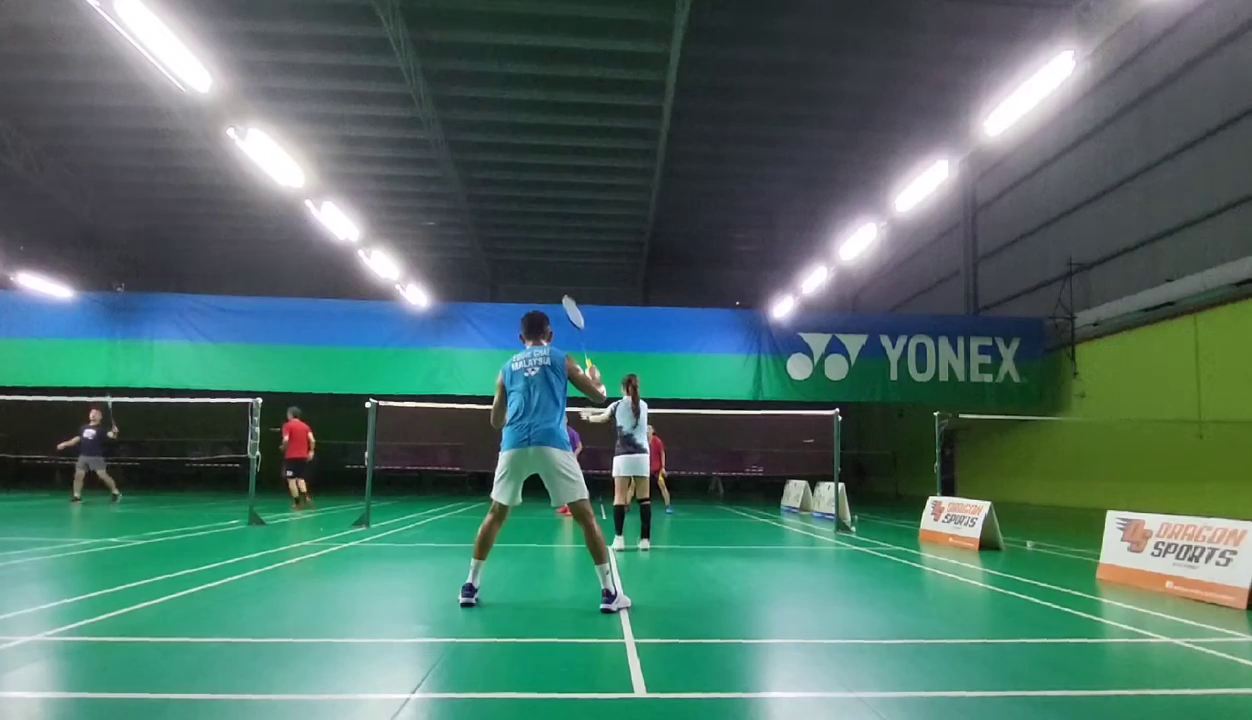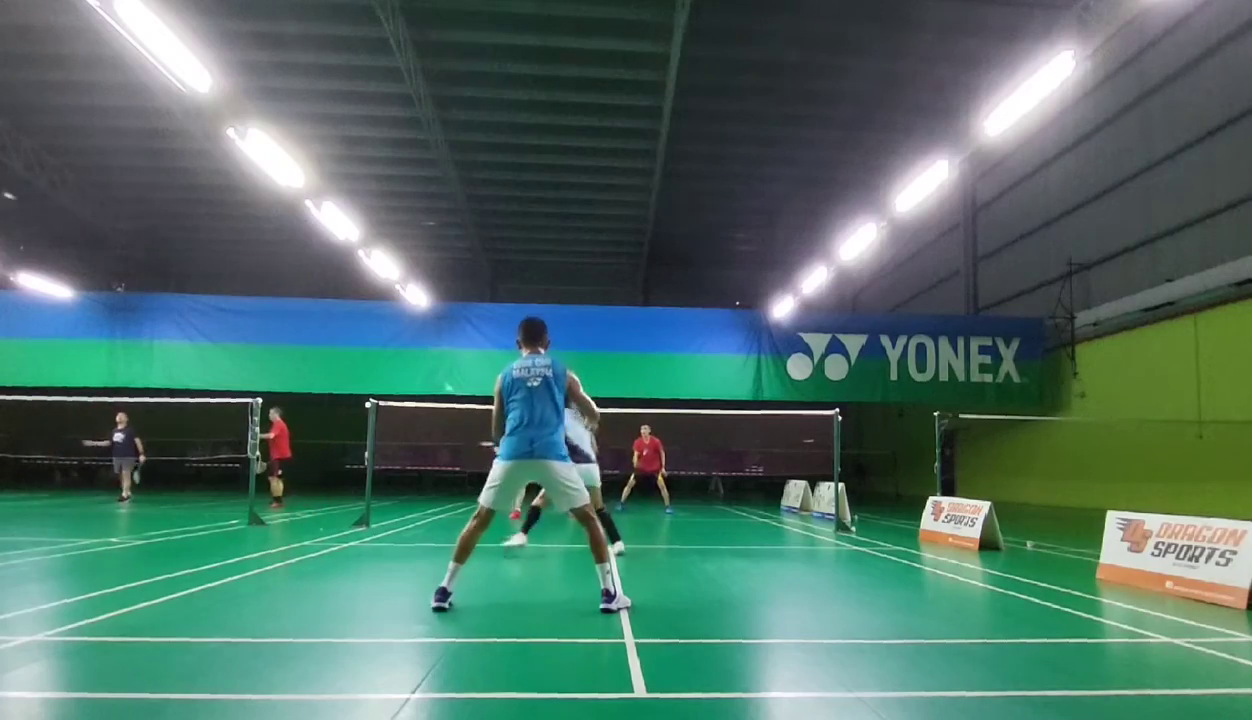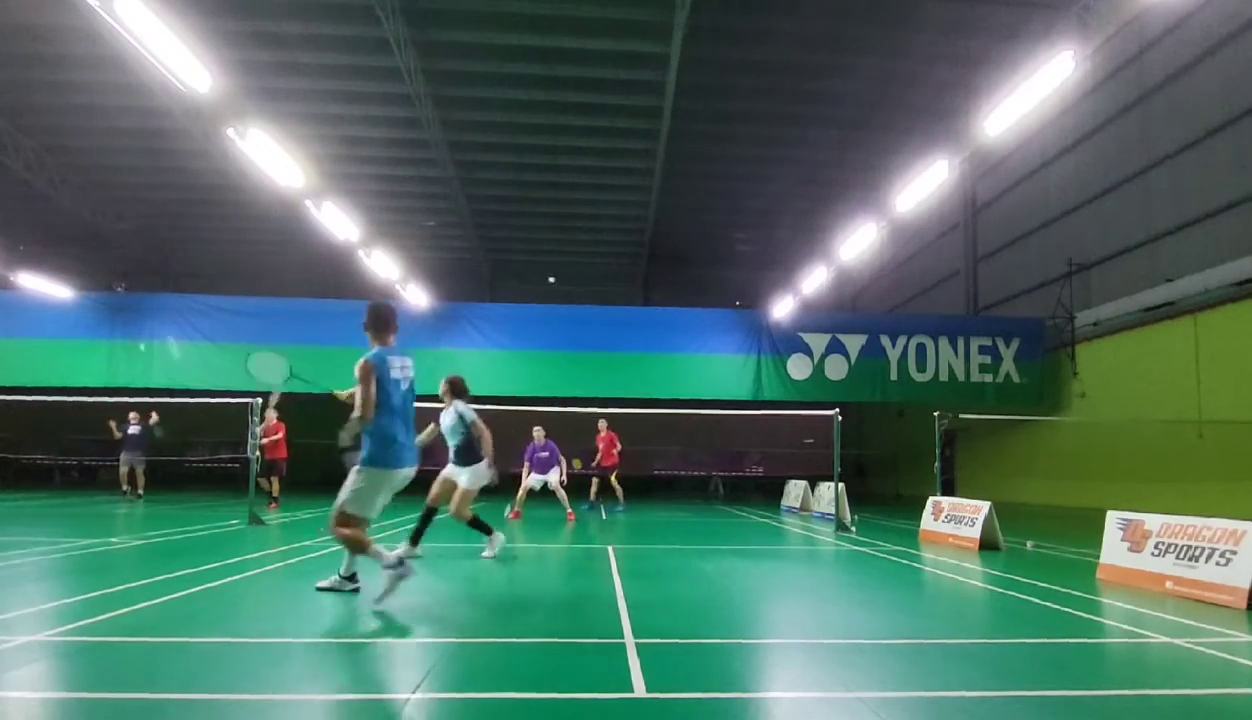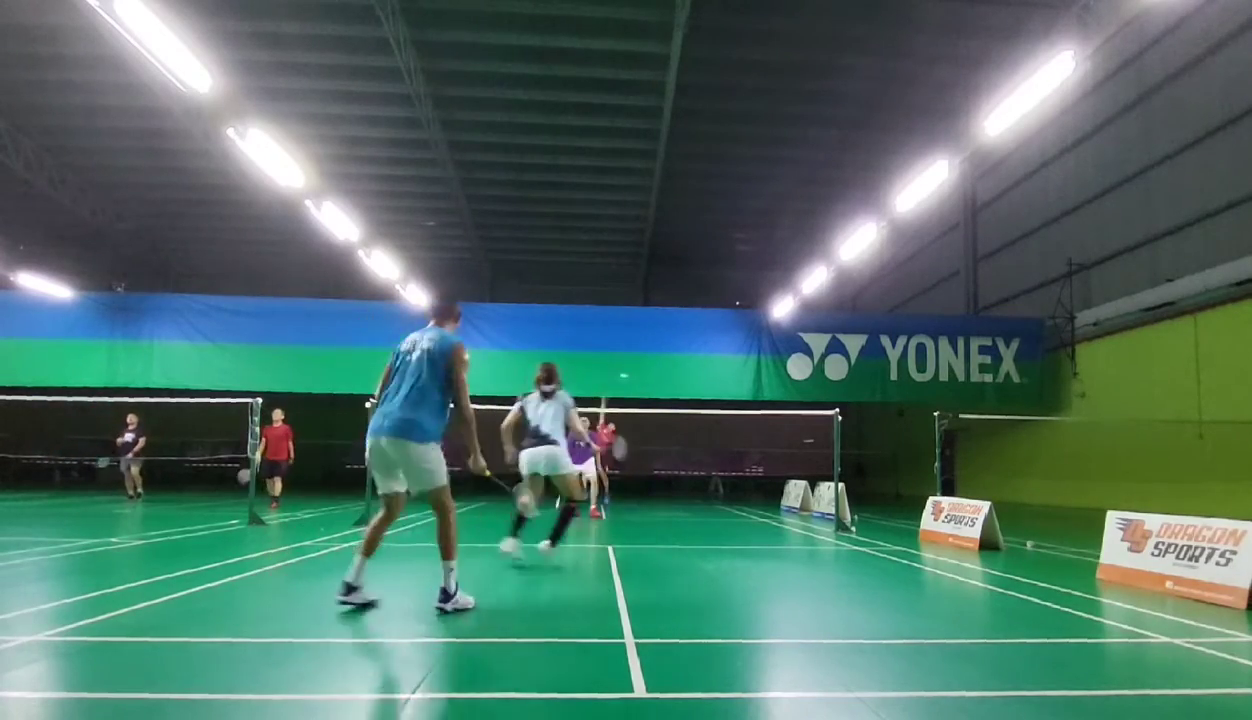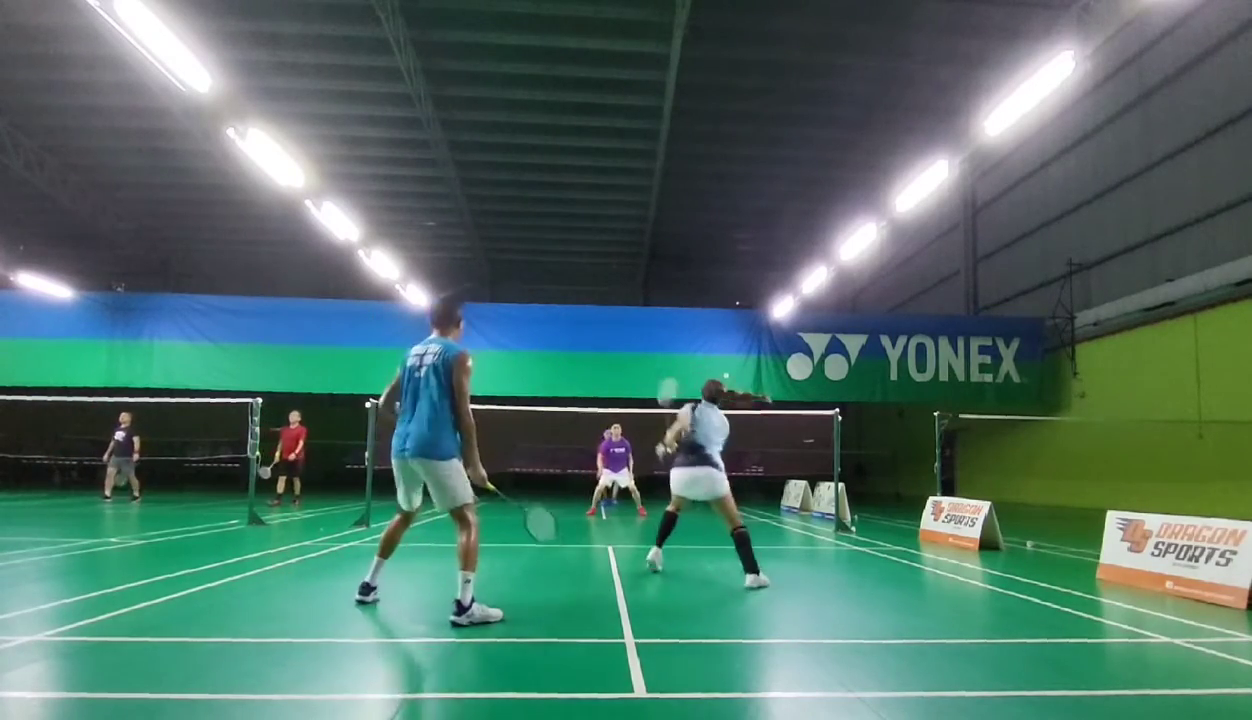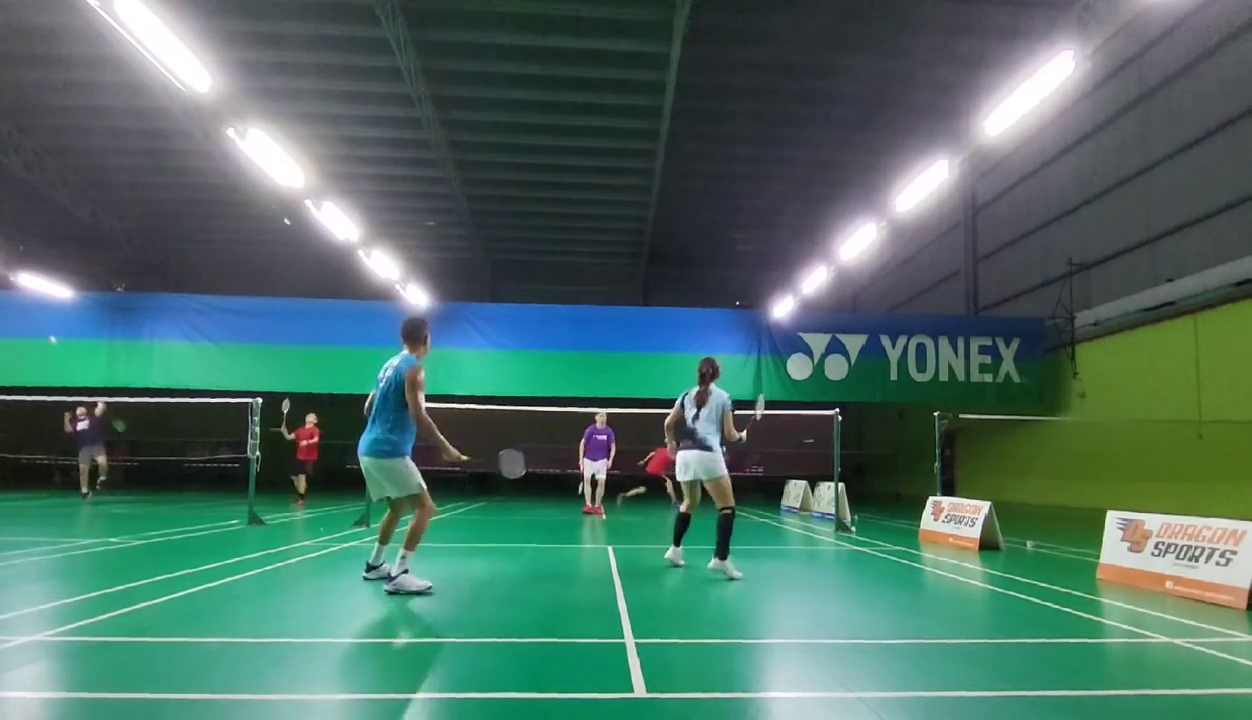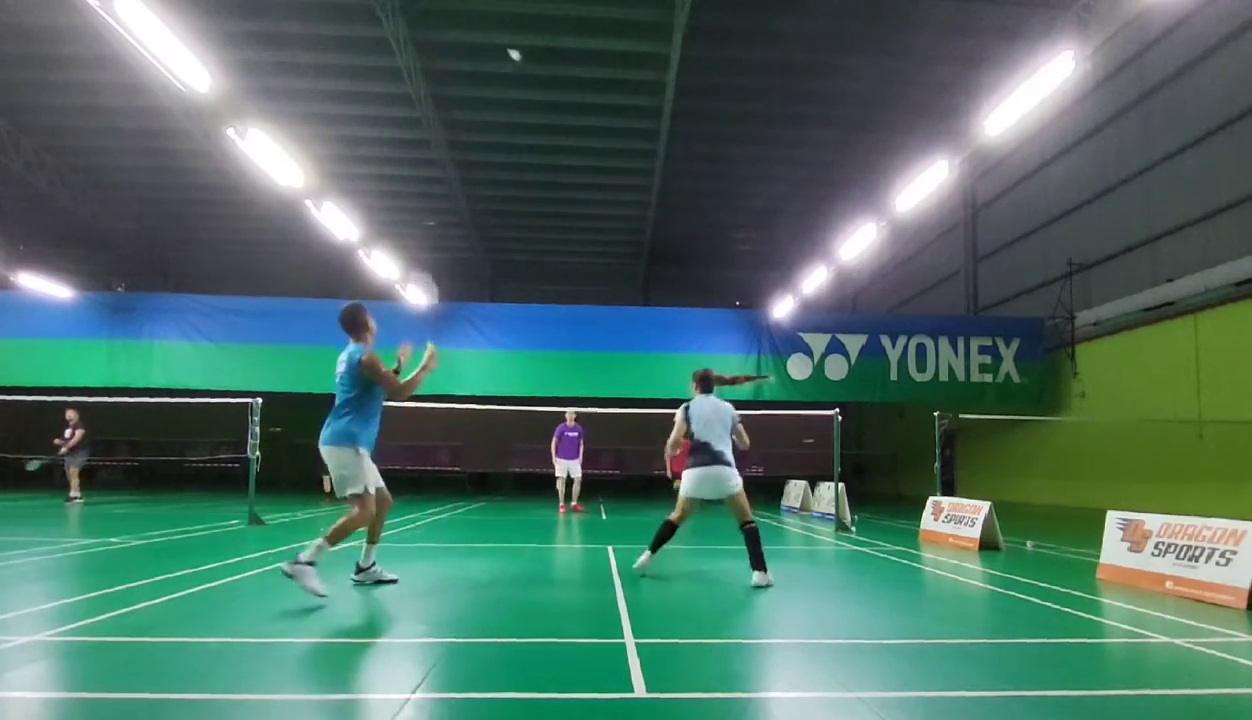
dt=0.7s
person 1, frame 1
left shoulder: (507, 368)
right shoulder: (561, 360)
left elbow: (496, 420)
right elbow: (599, 396)
right wrist: (595, 376)
left hip: (513, 446)
right hip: (552, 444)
left knee: (496, 515)
right knee: (585, 516)
left ankle: (470, 586)
right ankle: (609, 592)
person 1, frame 2
left shoulder: (505, 377)
right shoulder: (563, 373)
left elbow: (497, 431)
right elbow: (593, 416)
right wrist: (589, 424)
left hip: (511, 456)
right hip: (552, 456)
left knee: (479, 521)
right knee: (589, 520)
left ankle: (444, 591)
right ankle: (609, 592)
person 1, frame 3
left shoulder: (369, 363)
right shoulder: (407, 362)
left elbow: (364, 415)
left wrist: (347, 433)
right wrist: (355, 394)
left hip: (381, 460)
right hip: (406, 459)
left knee: (339, 525)
right knee: (355, 516)
left ankle: (391, 564)
right ankle: (347, 575)
person 1, frame 4
left shoulder: (406, 342)
right shoulder: (454, 348)
left elbow: (379, 395)
right elbow: (461, 403)
right wrist: (475, 453)
left hip: (380, 434)
right hip: (415, 439)
left knee: (389, 511)
right knee: (445, 512)
left ankle: (352, 585)
right ankle: (449, 592)
person 1, frame 5
left shoulder: (412, 354)
right shoulder: (459, 356)
left elbow: (385, 402)
right elbow: (463, 412)
right wrist: (474, 462)
left hip: (402, 447)
right hip: (438, 451)
left knee: (405, 516)
right knee: (468, 523)
left ankle: (369, 584)
right ankle: (465, 604)
person 1, frame 6
left shoulder: (389, 365)
right shoulder: (413, 369)
left elbow: (368, 408)
right elbow: (418, 414)
right wrist: (446, 448)
left hip: (369, 449)
right hip: (389, 451)
left knee: (398, 507)
right knee: (425, 508)
left ankle: (375, 564)
right ankle: (400, 572)
person 1, frame 7
left shoulder: (351, 356)
right shoulder: (366, 356)
left elbow: (380, 392)
right elbow: (400, 392)
left wrist: (399, 366)
right wrist: (426, 366)
left hip: (349, 442)
right hip: (346, 443)
left knee: (383, 502)
right knee: (364, 511)
left ankle: (367, 566)
right ankle: (304, 561)
person 2, frame 1
left shoulder: (617, 406)
right shoulder: (643, 405)
left elbow: (600, 418)
left wrist: (588, 415)
left hip: (624, 455)
right hip: (642, 455)
left knee: (620, 498)
right knee: (644, 498)
left ankle: (619, 538)
right ankle: (645, 539)
person 2, frame 2
right shoulder: (581, 419)
right elbow: (594, 449)
right hip: (590, 466)
left knee: (540, 501)
right knee: (598, 509)
left ankle: (522, 536)
right ankle: (616, 543)
person 2, frame 3
left shoulder: (461, 409)
right shoulder: (446, 413)
left elbow: (485, 435)
right elbow: (427, 436)
left wrist: (488, 465)
left hip: (473, 466)
right hip: (456, 465)
left knee: (457, 510)
right knee: (432, 501)
left ankle: (493, 537)
right ankle: (412, 546)
person 2, frame 4
left shoulder: (527, 400)
right shoulder: (564, 397)
left elbow: (506, 427)
right elbow: (576, 428)
left wrist: (508, 449)
right wrist: (590, 444)
left hip: (529, 453)
right hip: (554, 451)
left knee: (531, 499)
right knee: (576, 499)
left ankle: (512, 539)
right ankle: (550, 543)
person 2, frame 5
left shoulder: (692, 408)
right shoulder: (724, 422)
left elbow: (680, 428)
left wrist: (667, 448)
left hip: (682, 471)
right hip: (711, 473)
left knee: (674, 507)
right knee: (736, 524)
left ankle: (656, 552)
right ankle: (753, 574)
person 2, frame 6
left shoulder: (687, 396)
right shoulder: (723, 397)
left elbow: (668, 424)
right elbow: (730, 434)
left wrist: (671, 443)
right wrist: (741, 436)
left hip: (685, 455)
right hip: (707, 455)
left knee: (689, 502)
right knee: (727, 506)
left ankle: (675, 550)
right ankle: (721, 559)
person 2, frame 7
left shoulder: (687, 409)
right shoulder: (727, 408)
left elbow: (675, 439)
right elbow: (744, 444)
left wrist: (669, 454)
right wrist: (734, 440)
left hip: (696, 471)
right hip: (723, 470)
left knee: (678, 515)
right knee: (747, 521)
left ankle: (648, 557)
right ankle: (760, 572)
